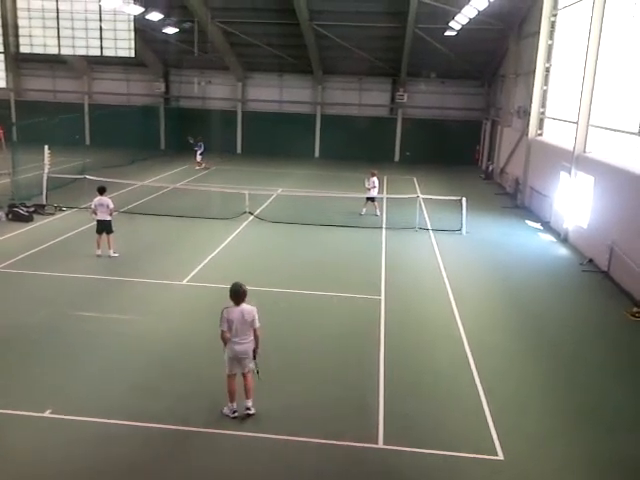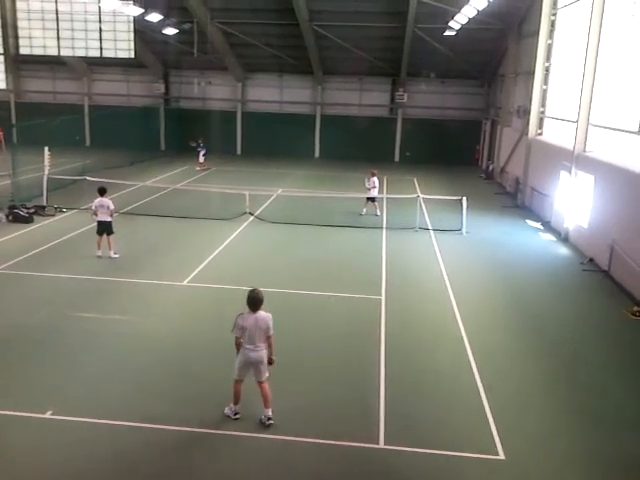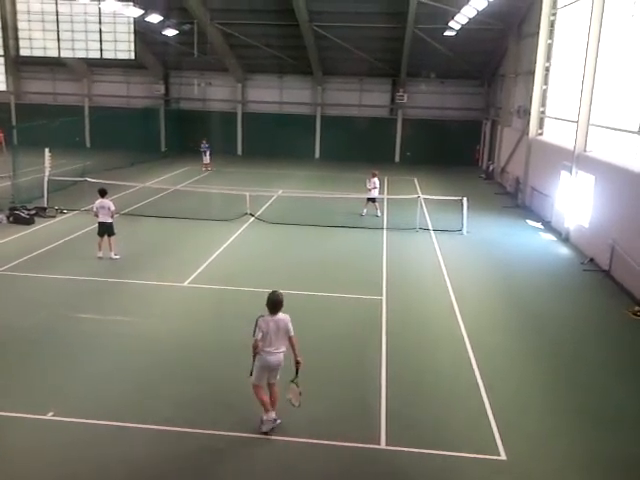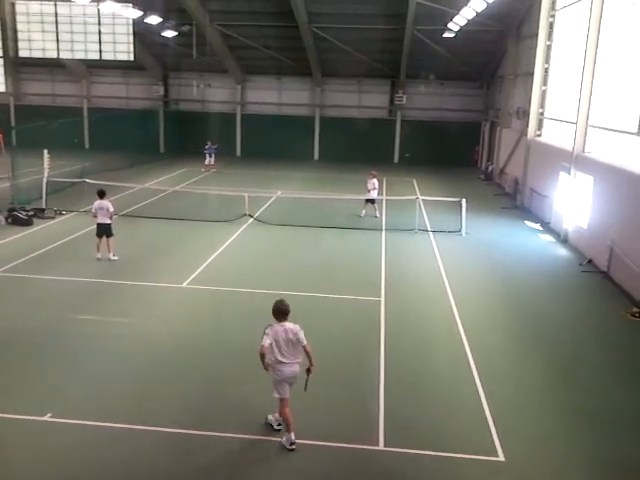
dt=0.4s
person 1, frame 1
left shoulder: (227, 312)
right shoulder: (252, 310)
left elbow: (223, 335)
right elbow: (256, 333)
left wrist: (227, 346)
right wrist: (256, 348)
left hip: (232, 348)
right hip: (247, 348)
left knee: (231, 376)
right knee: (247, 375)
left ankle: (232, 408)
right ankle: (248, 406)
person 1, frame 2
left shoulder: (242, 319)
right shoulder: (267, 317)
left elbow: (238, 341)
right elbow: (269, 340)
left wrist: (239, 353)
right wrist: (271, 355)
left hip: (245, 354)
right hip: (261, 354)
left knee: (238, 381)
right knee: (263, 383)
left ankle: (234, 410)
right ankle: (268, 415)
person 1, frame 3
left shoulder: (262, 321)
right shoulder: (286, 319)
left elbow: (256, 344)
right elbow: (292, 339)
left wrist: (255, 353)
right wrist: (297, 356)
left hip: (264, 357)
right hip: (279, 357)
left knee: (257, 387)
right knee: (273, 386)
left ankle: (271, 416)
right ankle: (270, 417)
person 1, frame 4
left shoulder: (270, 330)
right shoulder: (296, 328)
left elbow: (262, 351)
right elbow: (307, 350)
left wrist: (264, 363)
right wrist: (311, 364)
left hip: (279, 370)
right hip: (295, 368)
left knee: (284, 403)
right knee: (286, 398)
left ankle: (290, 439)
right ankle: (278, 419)
